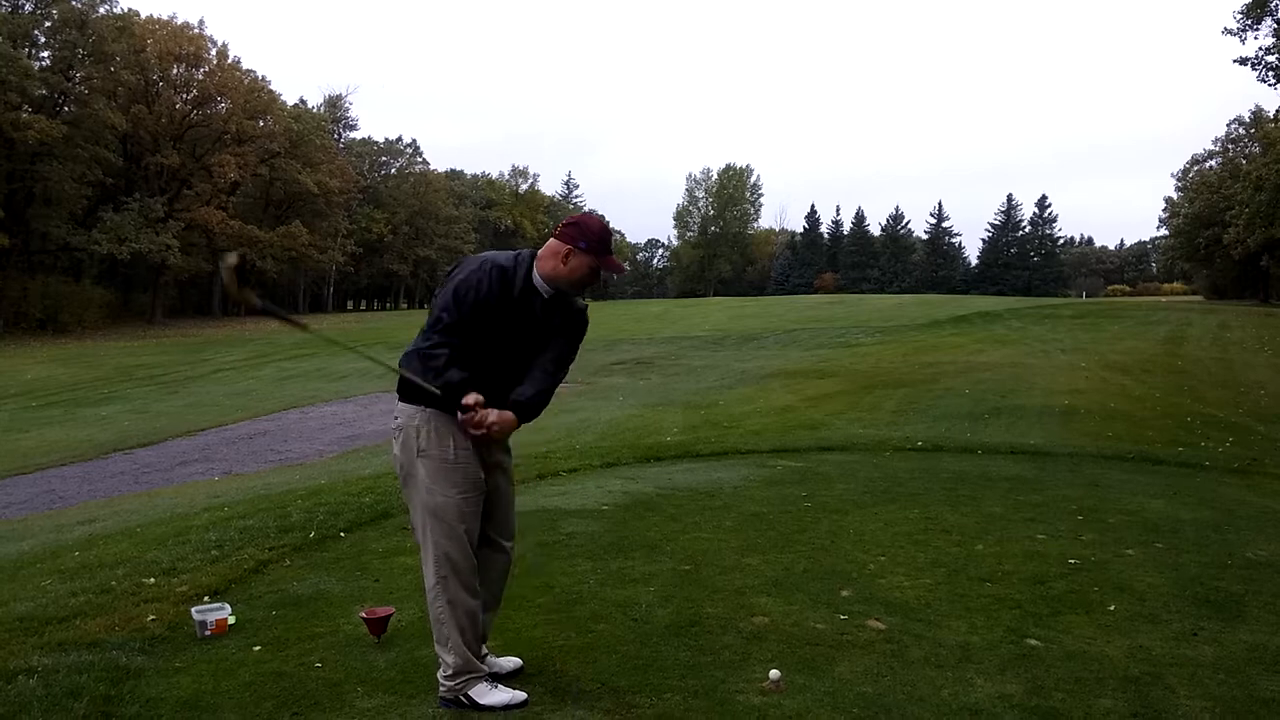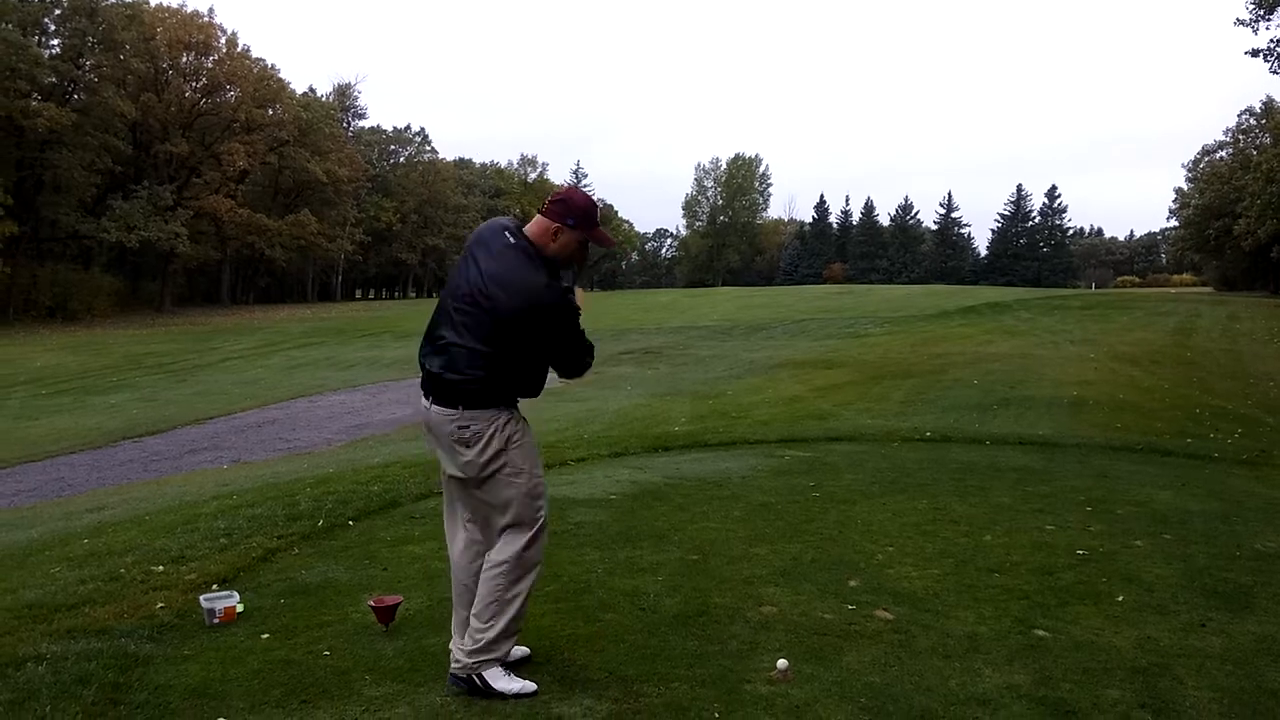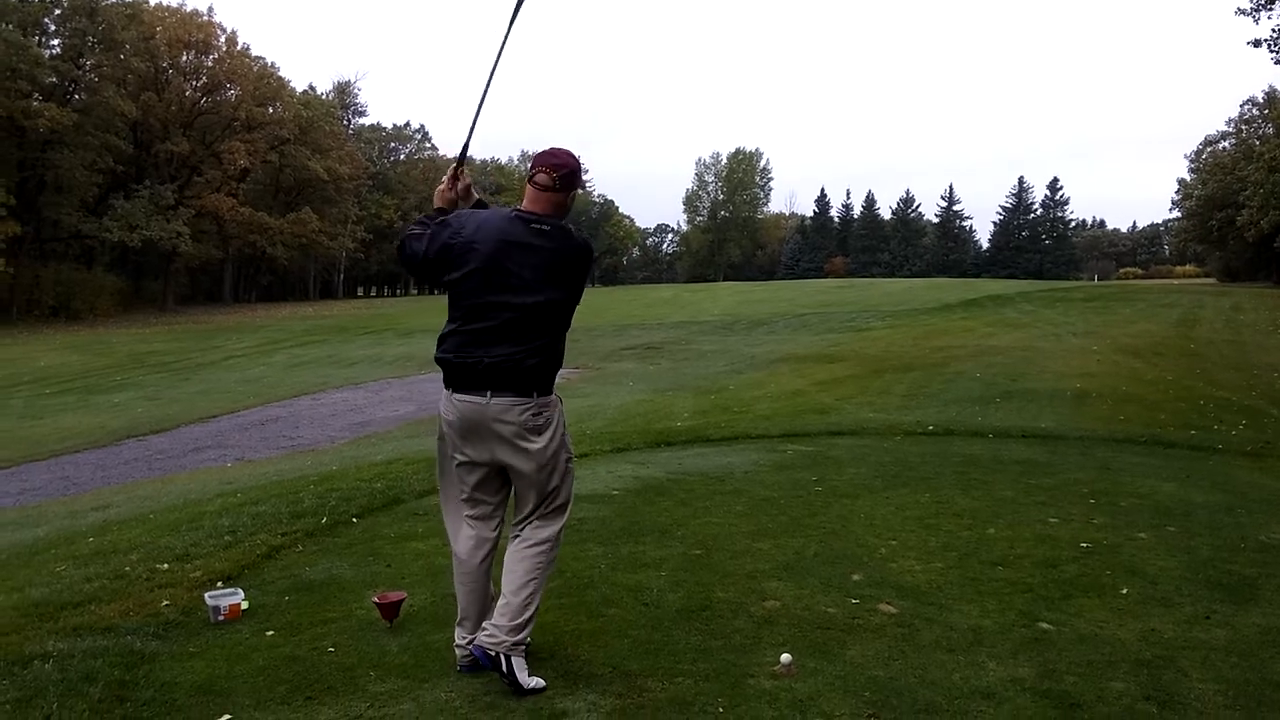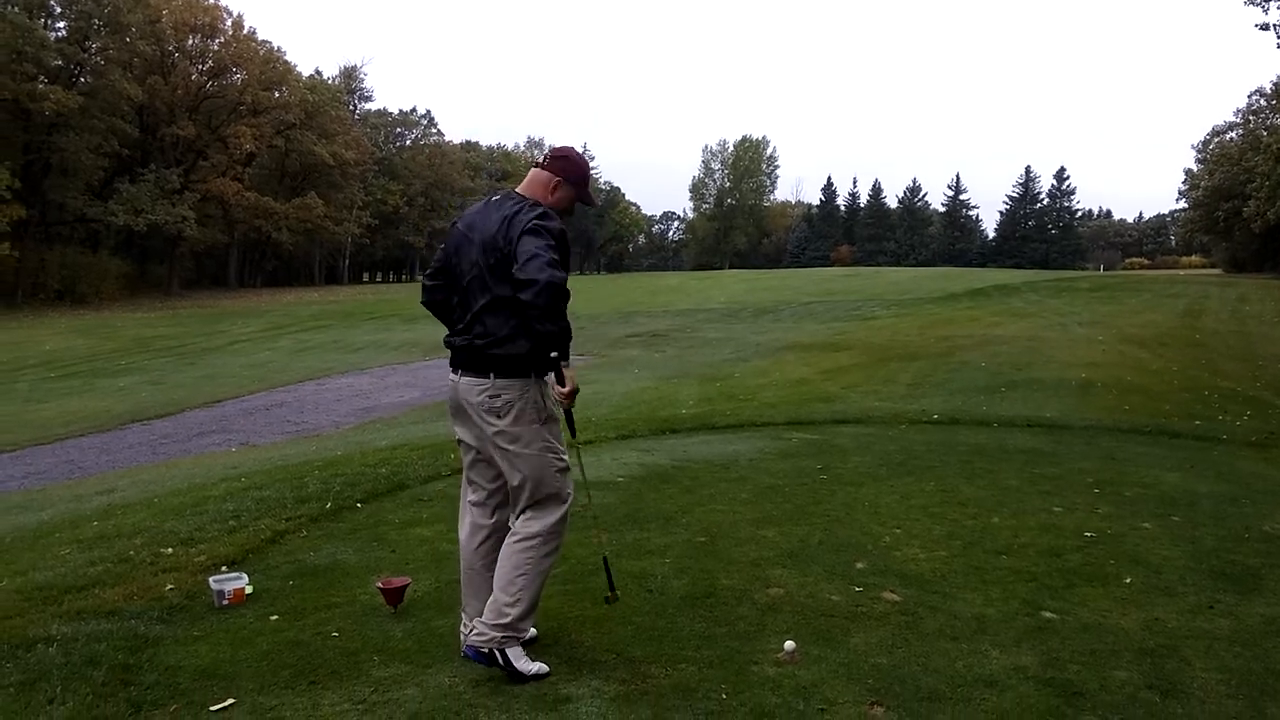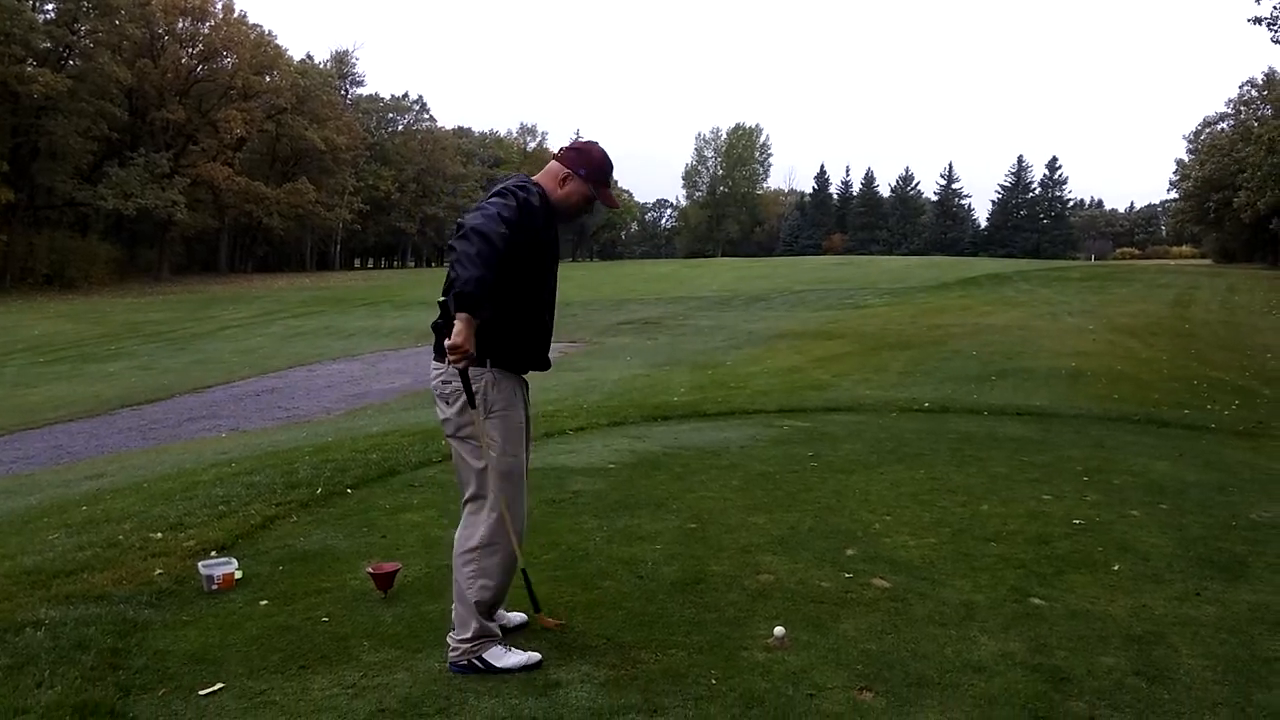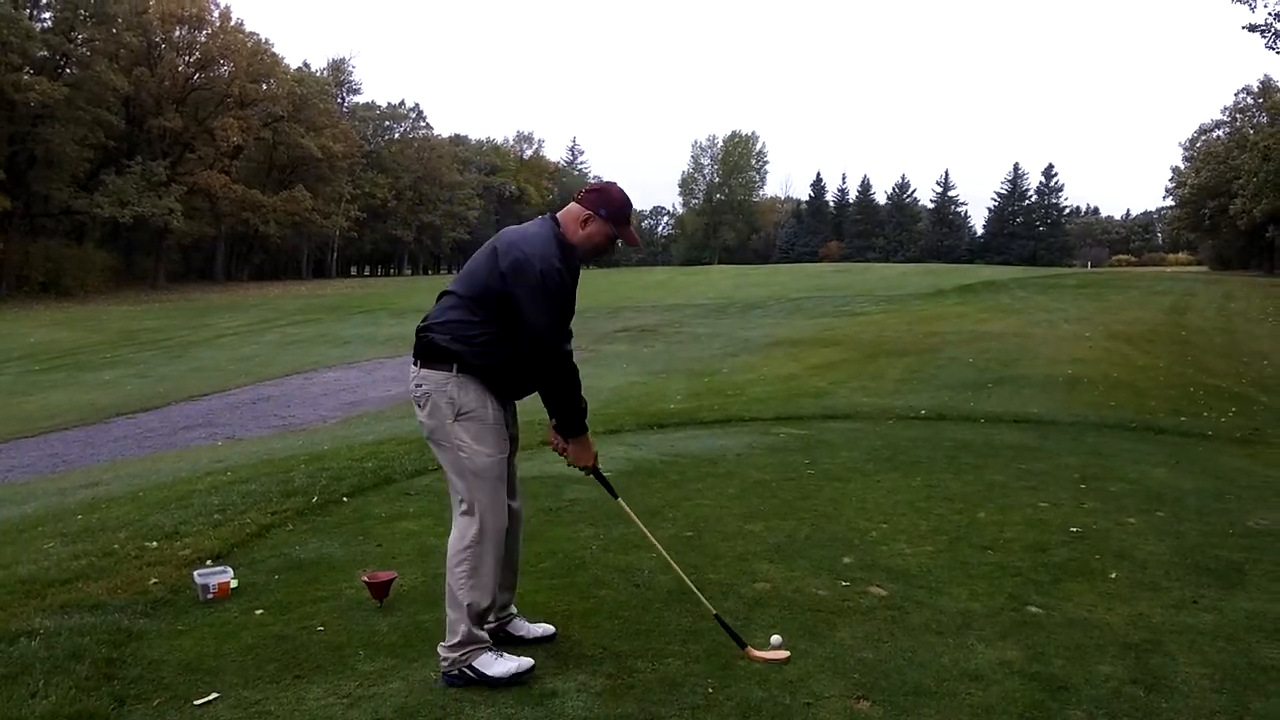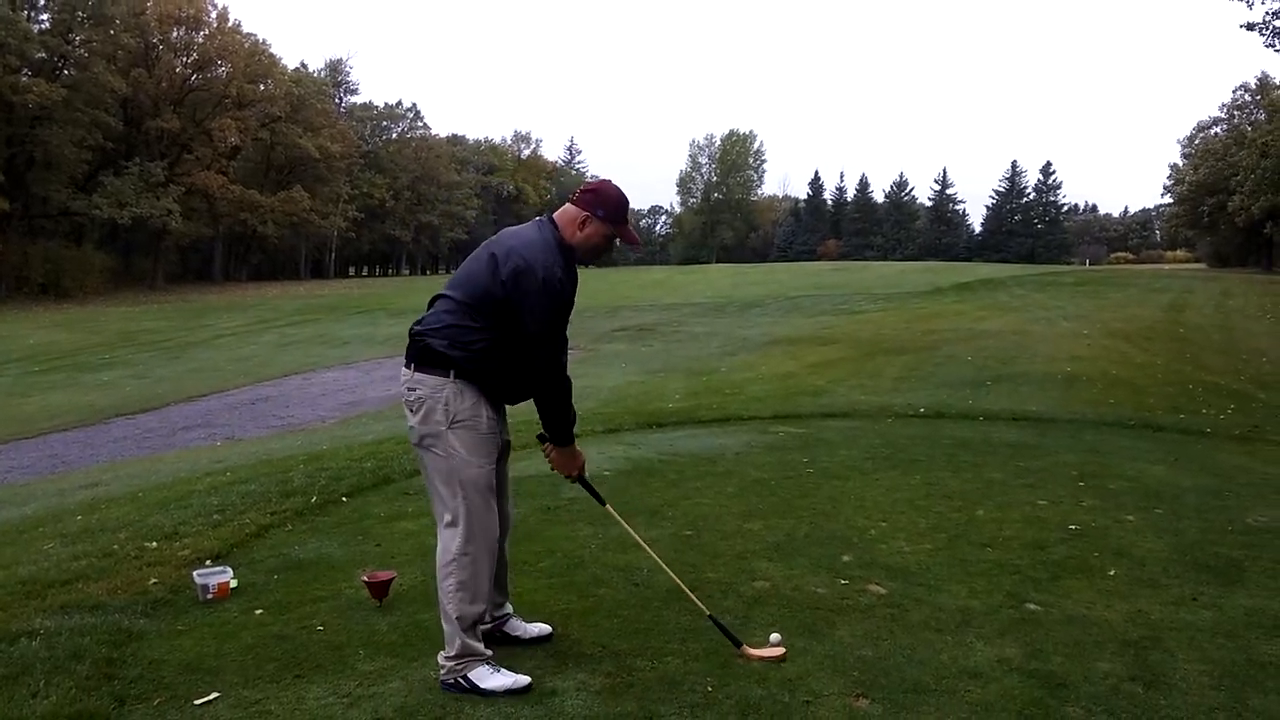
dt=0.7s
person 1, frame 1
left shoulder: (570, 315)
right shoulder: (489, 273)
left elbow: (545, 374)
right elbow: (440, 340)
left wrist: (511, 414)
right wrist: (464, 395)
left hip: (489, 427)
right hip: (433, 419)
left knee: (495, 547)
right knee: (453, 552)
left ankle: (470, 654)
right ankle: (460, 680)
person 1, frame 2
left shoulder: (493, 233)
right shoulder: (544, 297)
right elbow: (575, 361)
left wrist: (567, 308)
right wrist: (572, 319)
left hip: (449, 405)
right hip: (483, 415)
left knee: (473, 527)
right knee: (519, 528)
left ankle: (475, 642)
right ankle: (476, 661)
person 1, frame 3
left shoulder: (467, 230)
right shoulder: (577, 251)
left elbow: (411, 257)
left wrist: (441, 210)
right wrist: (477, 203)
left hip: (461, 399)
right hip: (527, 405)
left knee: (472, 522)
right knee: (539, 523)
left ankle: (471, 641)
right ankle: (502, 640)
person 1, frame 4
left shoulder: (471, 218)
right shoulder: (537, 224)
left elbow: (433, 290)
right elbow: (541, 285)
right wrist: (561, 359)
left hip: (466, 379)
right hip: (510, 386)
left knee: (482, 506)
right knee: (543, 506)
left ankle: (479, 626)
right ankle: (496, 633)
person 1, frame 5
left shoulder: (527, 207)
right shoulder: (522, 200)
right elbow: (471, 236)
right wrist: (465, 317)
left hip: (492, 368)
right hip: (479, 373)
left knee: (498, 495)
right knee: (493, 504)
left ankle: (479, 607)
right ankle: (471, 643)
person 1, frame 6
left shoulder: (545, 248)
right shoulder: (538, 257)
left elbow: (547, 349)
right elbow: (548, 354)
left wrist: (562, 421)
right wrist: (576, 431)
left hip: (482, 380)
right hip: (453, 380)
left knee: (503, 506)
right knee: (481, 508)
left ankle: (496, 616)
right ankle: (463, 650)
person 1, frame 7
left shoulder: (537, 247)
right shoulder: (539, 264)
left elbow: (539, 356)
right elbow: (544, 362)
left wrist: (556, 432)
right wrist: (563, 440)
left hip: (471, 386)
right hip: (447, 387)
left knee: (491, 514)
right knee: (467, 522)
left ankle: (492, 616)
right ankle: (462, 661)
